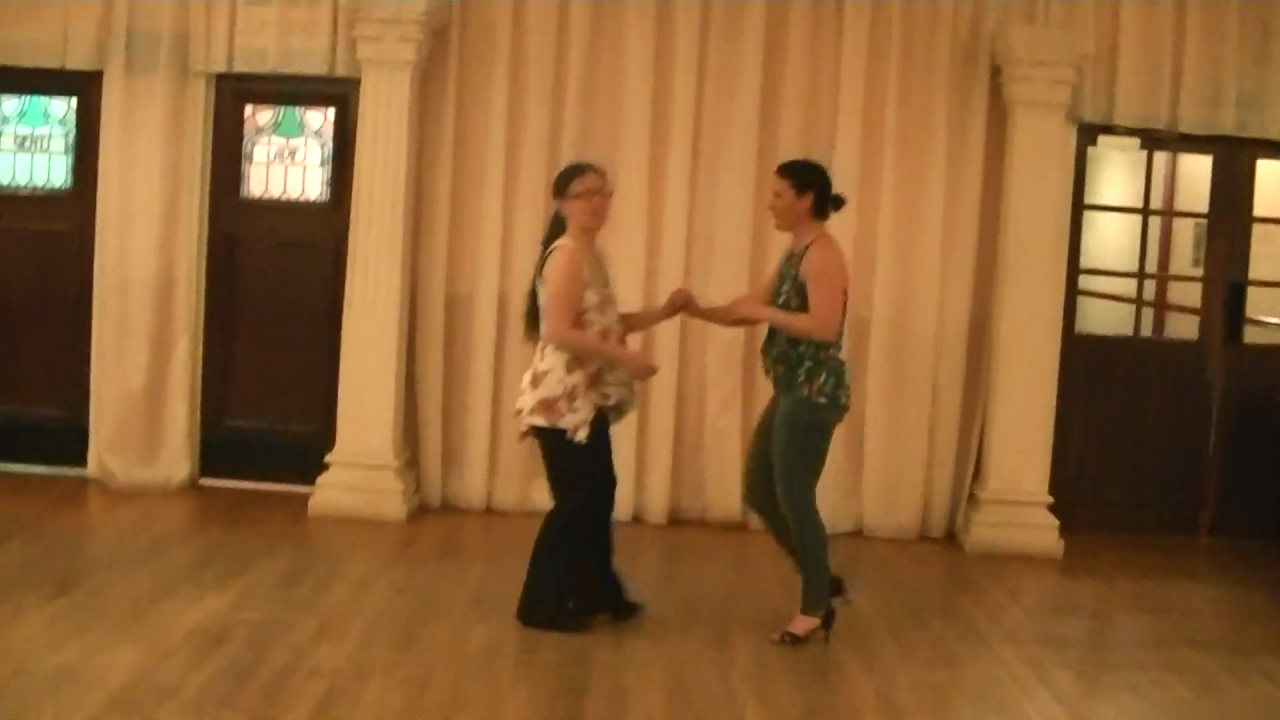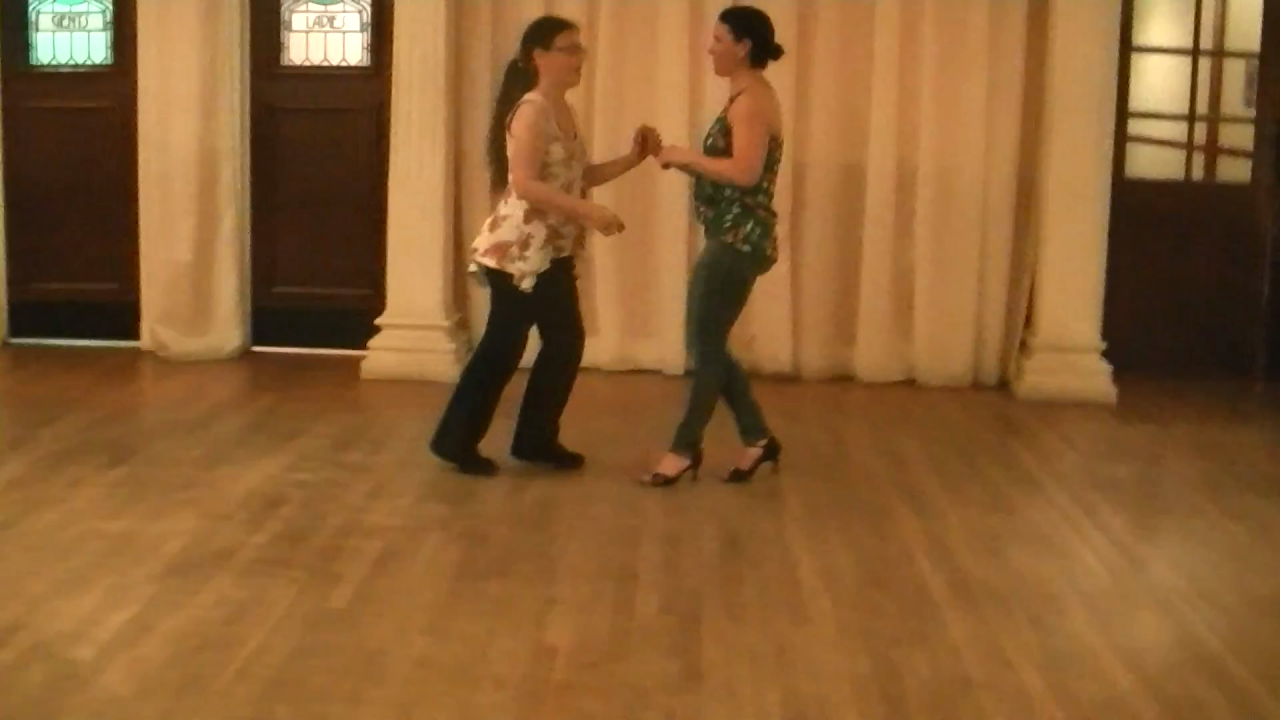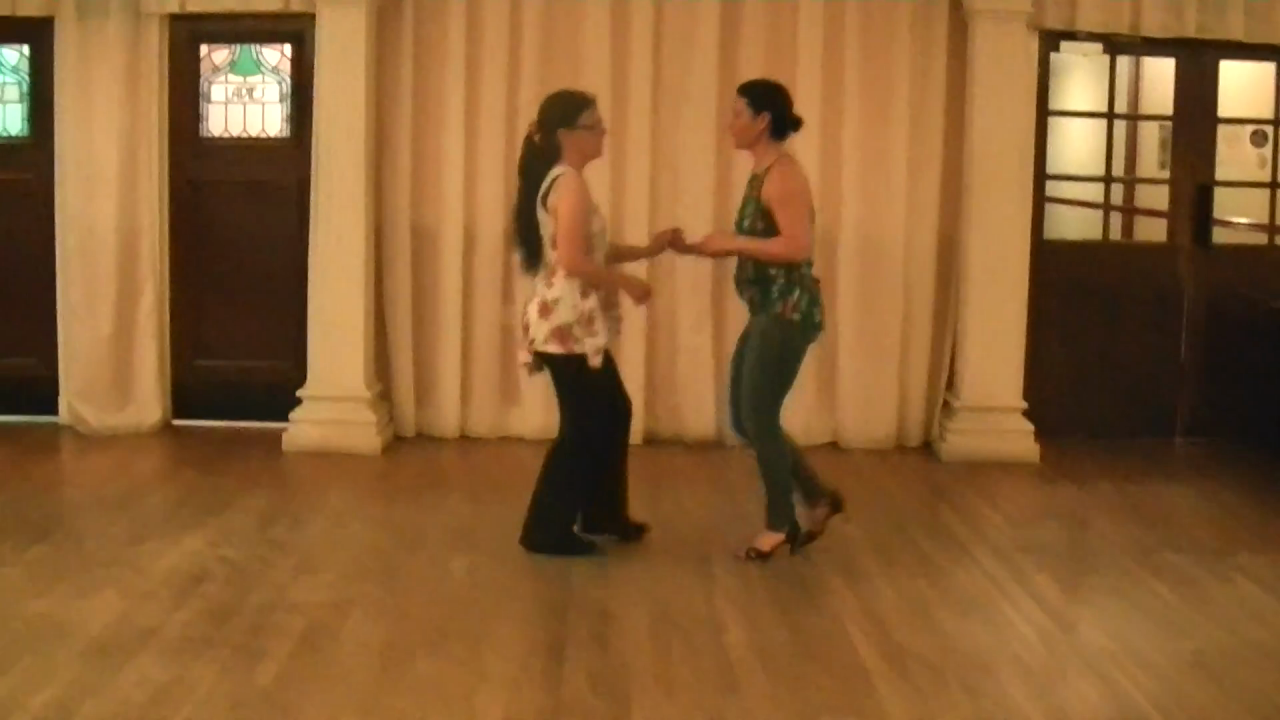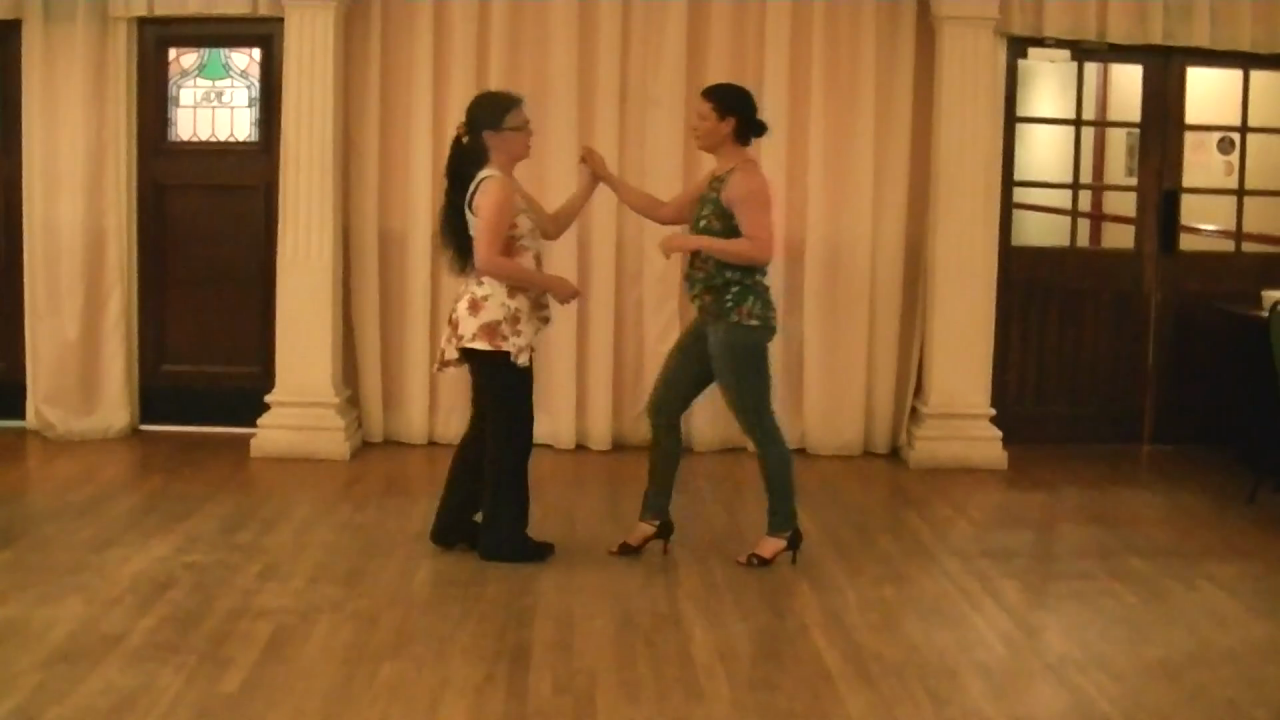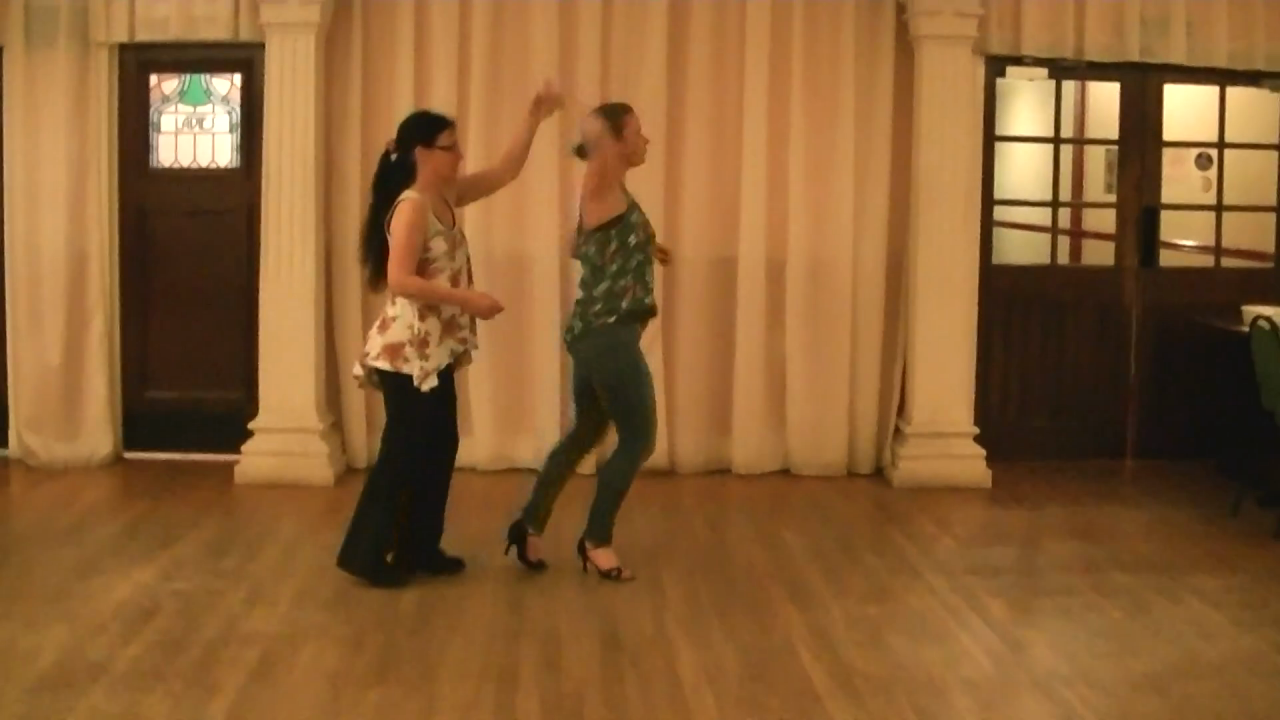
dt=1s
person 1, frame 1
left shoulder: (822, 254)
right shoulder: (795, 251)
left elbow: (824, 328)
right elbow: (755, 308)
left wrist: (763, 312)
right wrist: (699, 311)
left hip: (814, 393)
right hip: (791, 391)
left knee: (792, 500)
right knee: (758, 493)
left ankle: (816, 606)
right ankle: (823, 582)
person 1, frame 2
left shoulder: (753, 99)
right shoulder: (744, 98)
left elbow: (743, 173)
left wrist: (685, 156)
right wrist: (671, 154)
left hip: (739, 239)
right hip: (729, 238)
left knee: (704, 346)
right knee: (709, 343)
left ankle: (685, 449)
right ankle: (757, 437)
person 1, frame 3
left shoulder: (783, 174)
right shoulder: (762, 174)
left elbow: (797, 248)
left wrist: (732, 241)
right wrist: (695, 247)
left hip: (789, 311)
right hip: (768, 312)
left knee: (757, 417)
right knee: (748, 417)
left ankle: (780, 524)
right ankle: (818, 499)
person 1, frame 4
left shoulder: (746, 179)
right shoulder: (717, 178)
left elbow: (761, 251)
right elbow: (666, 211)
left wrist: (696, 241)
right wrist: (608, 178)
left hip: (741, 319)
right hip: (714, 317)
left knee: (757, 423)
right knee: (662, 409)
left ankle: (783, 528)
right ankle: (655, 518)
person 1, frame 5
left shoulder: (600, 192)
right shoulder: (602, 189)
right elbow: (595, 141)
left wrist: (645, 249)
right wrist: (585, 114)
left hip: (593, 330)
right hip: (609, 335)
left knee: (587, 432)
right knee: (637, 441)
left ankle: (530, 526)
right ankle: (596, 540)
person 2, frame 1
left shoulder: (591, 255)
right shoulder: (565, 256)
right elbow: (561, 332)
left wrist: (662, 313)
right wrist: (626, 358)
left hip: (590, 397)
right hip: (562, 397)
left knee: (599, 492)
right knee: (575, 499)
left ankle: (595, 591)
right ankle: (542, 603)
person 2, frame 2
left shoulder: (563, 112)
right shoulder: (531, 111)
left elbow: (578, 177)
right elbow: (525, 183)
left wrist: (632, 159)
right wrist: (588, 211)
left hip: (554, 250)
right hip: (519, 247)
left knee: (566, 342)
right knee: (504, 344)
left ankle: (537, 439)
right ankle: (456, 439)
person 2, frame 3
left shoulder: (561, 181)
right shoulder: (568, 184)
right elbow: (573, 261)
left wrist: (648, 250)
right wrist: (628, 283)
left hip: (576, 322)
right hip: (568, 324)
left knee: (613, 411)
right knee: (584, 423)
left ankle: (604, 513)
right ankle: (548, 529)
person 2, frame 4
left shoulder: (504, 185)
right shoulder: (495, 186)
left elbow: (550, 228)
right elbow: (488, 260)
left wrist: (590, 183)
right wrist: (550, 283)
left hip: (497, 324)
right hip: (495, 325)
left knee: (489, 425)
right knee: (511, 427)
left ankle: (455, 522)
right ankle: (503, 537)
person 2, frame 5
left shoulder: (446, 196)
right shoulder: (410, 207)
left elbow: (504, 173)
right elbow: (400, 281)
left wrist: (535, 119)
right wrist: (466, 297)
left hip: (435, 349)
right hip: (408, 349)
left knee: (438, 447)
right knee: (404, 451)
left ankle: (419, 548)
right ankle: (364, 553)
